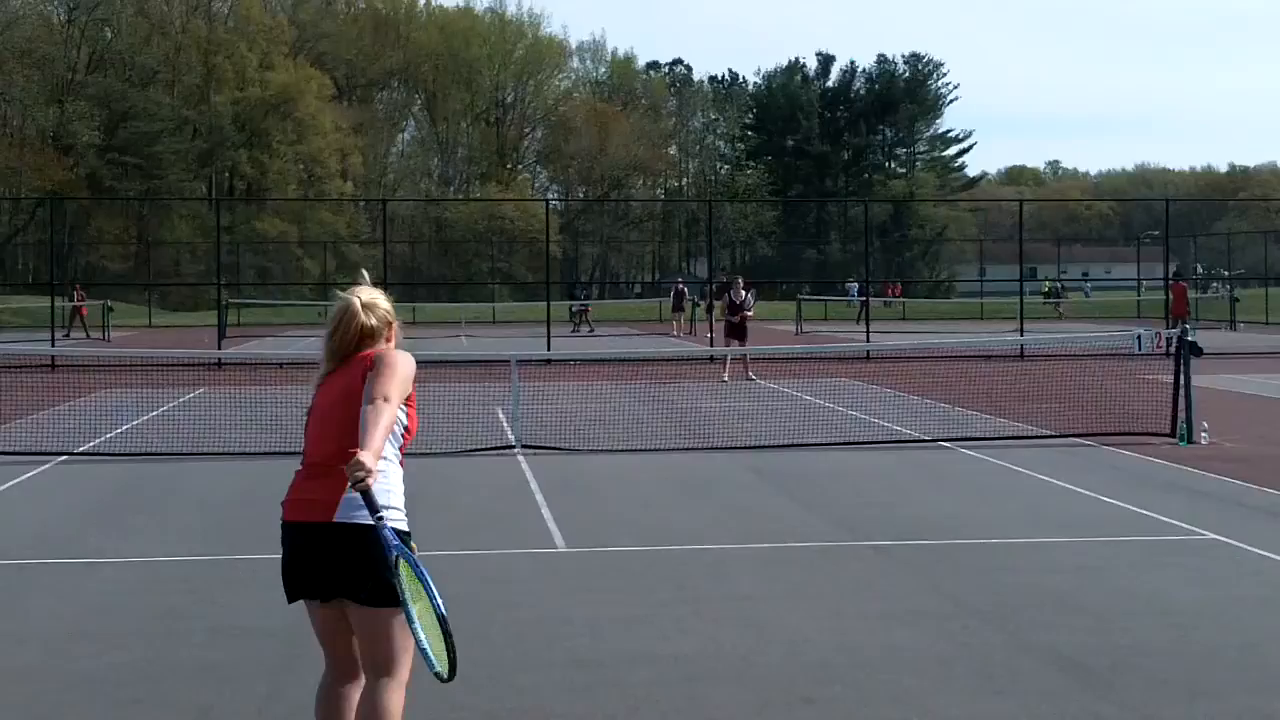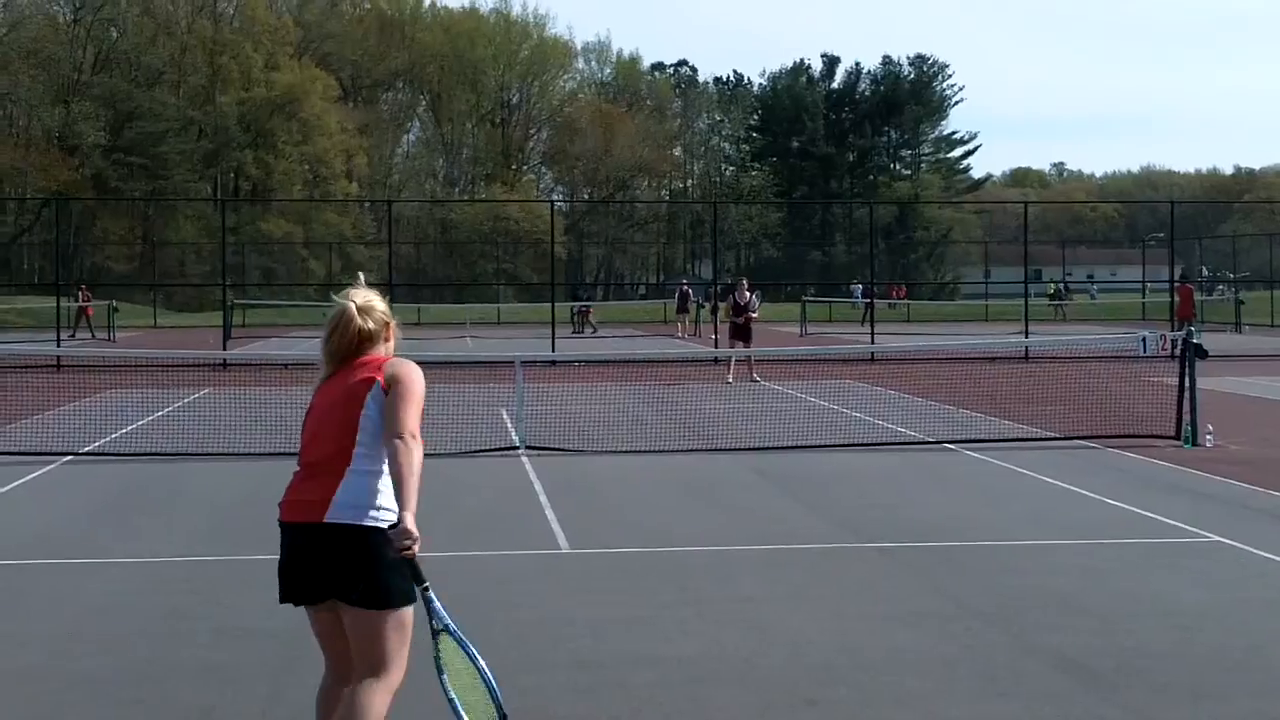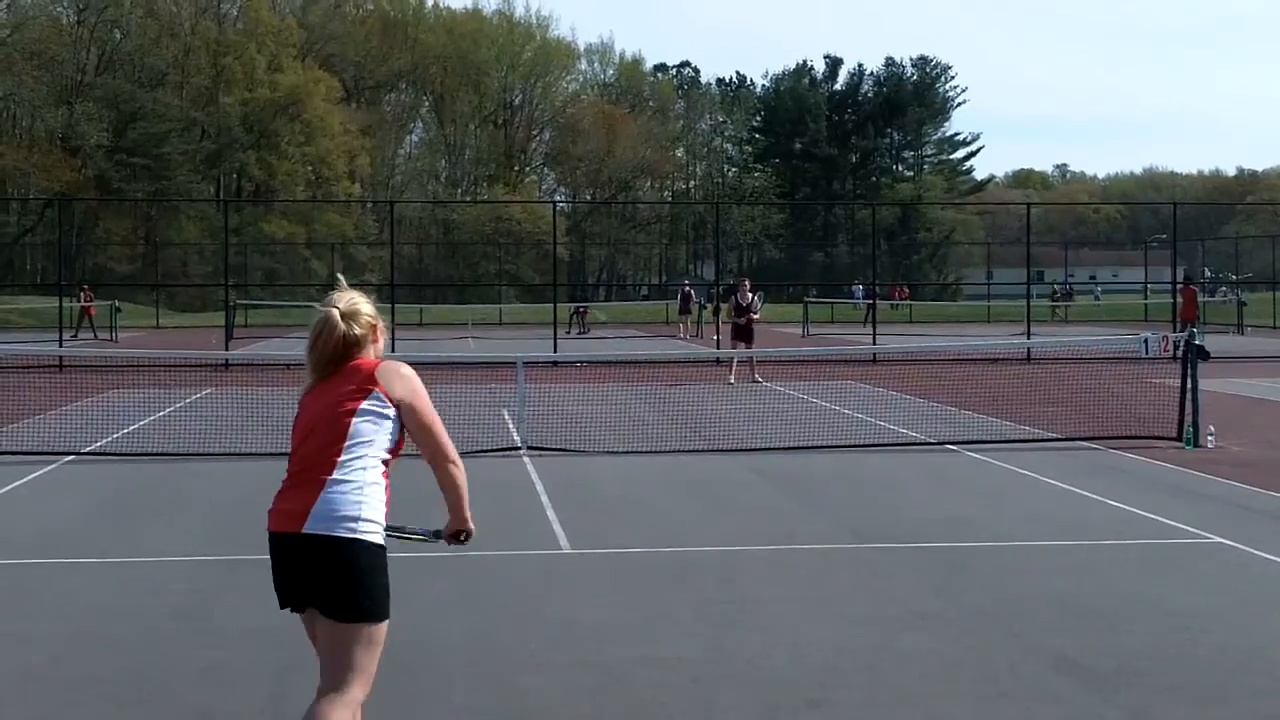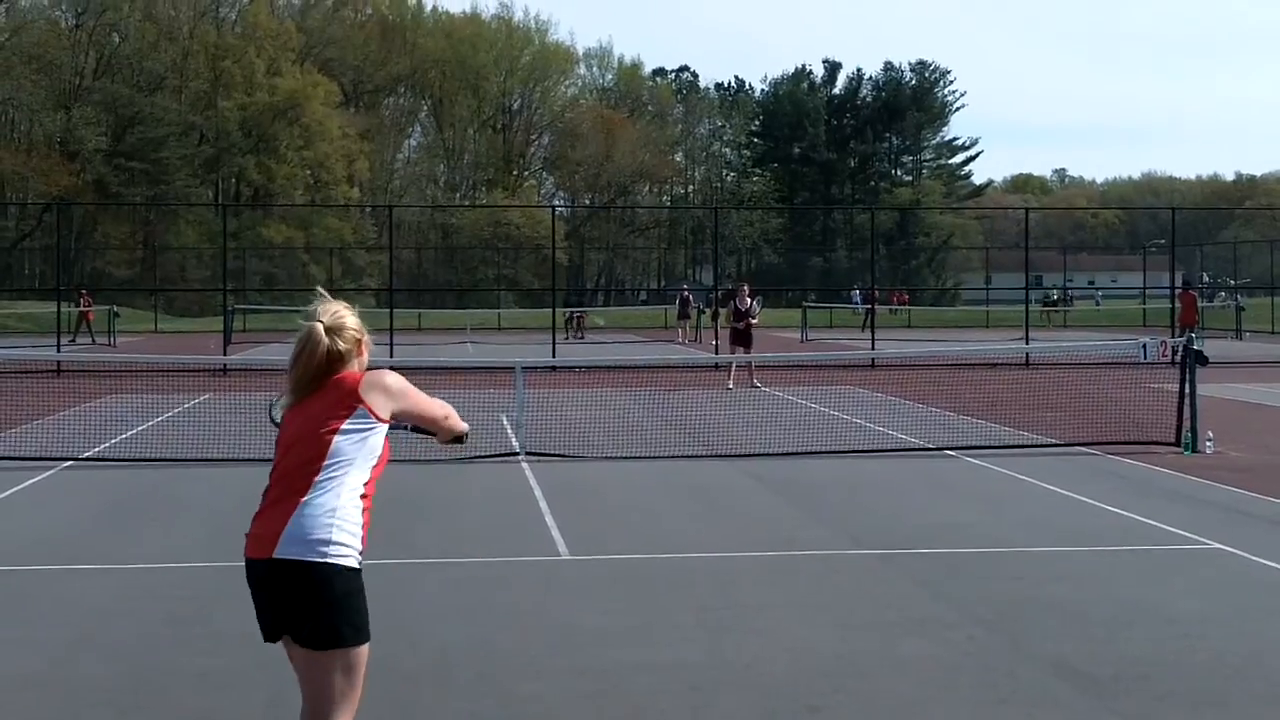
dt=0.2s
person 1, frame 1
left shoulder: (330, 377)
right shoulder: (393, 360)
right elbow: (380, 404)
right wrist: (370, 455)
left hip: (304, 523)
right hip: (363, 524)
left knee: (343, 669)
right knee: (391, 673)
person 1, frame 2
left shoulder: (332, 380)
right shoulder: (399, 371)
right elbow: (406, 439)
right wrist: (407, 515)
left hip: (301, 526)
right hip: (356, 527)
left knee: (343, 671)
right knee: (382, 675)
person 1, frame 3
left shoulder: (318, 386)
right shoulder: (391, 374)
right elbow: (442, 456)
right wrist: (460, 516)
left hip: (290, 534)
right hip: (341, 536)
left knee: (345, 678)
person 1, frame 4
left shoulder: (304, 398)
right shoulder: (378, 384)
right elbow: (446, 419)
right wrist: (455, 427)
left hip: (271, 557)
right hip: (319, 560)
